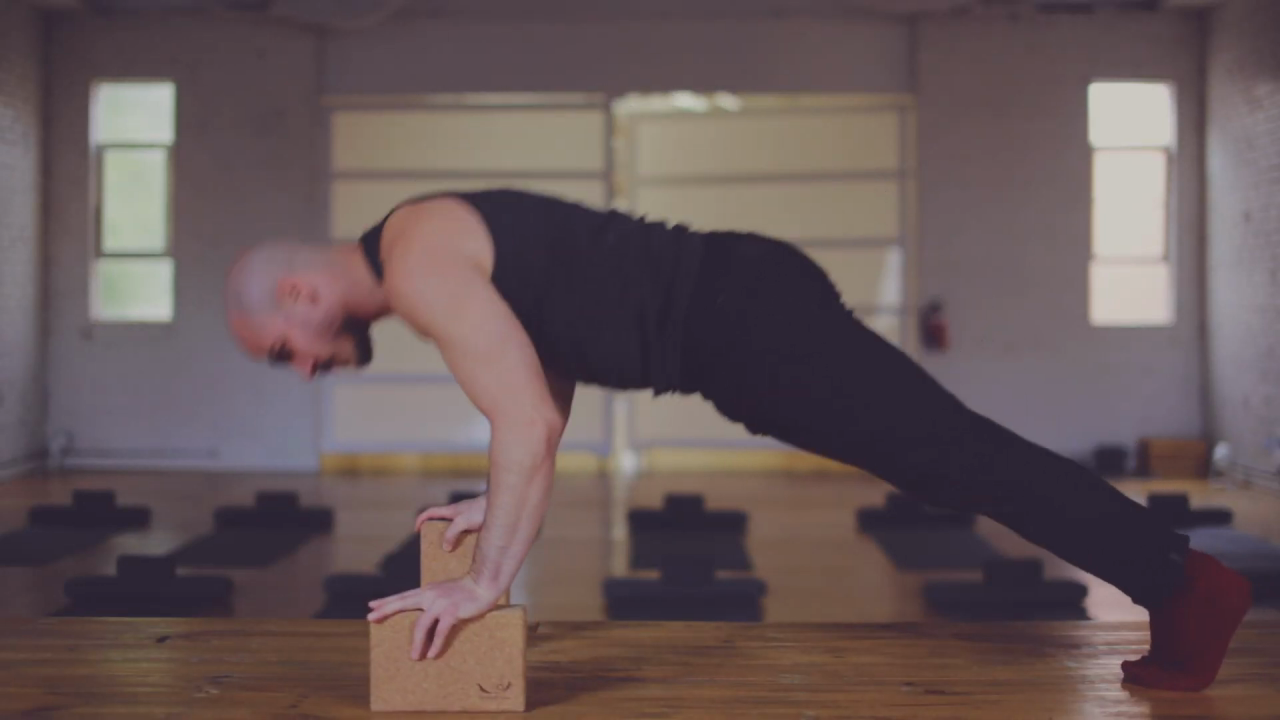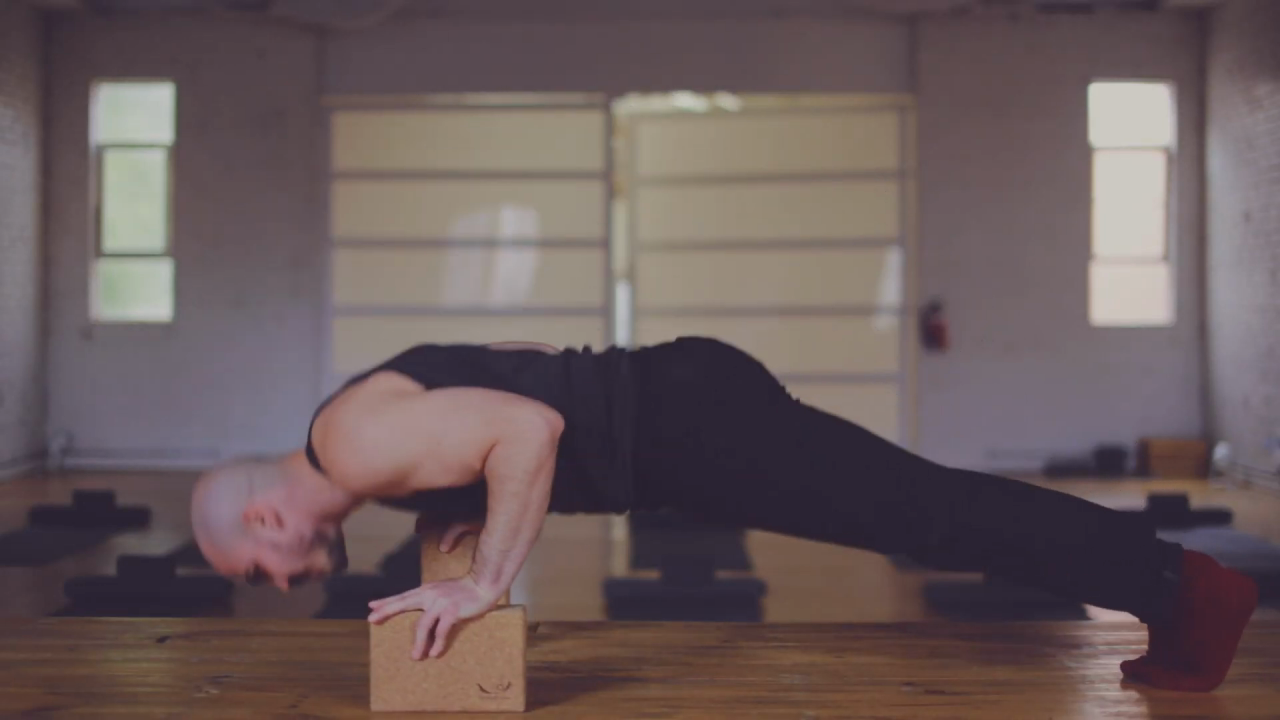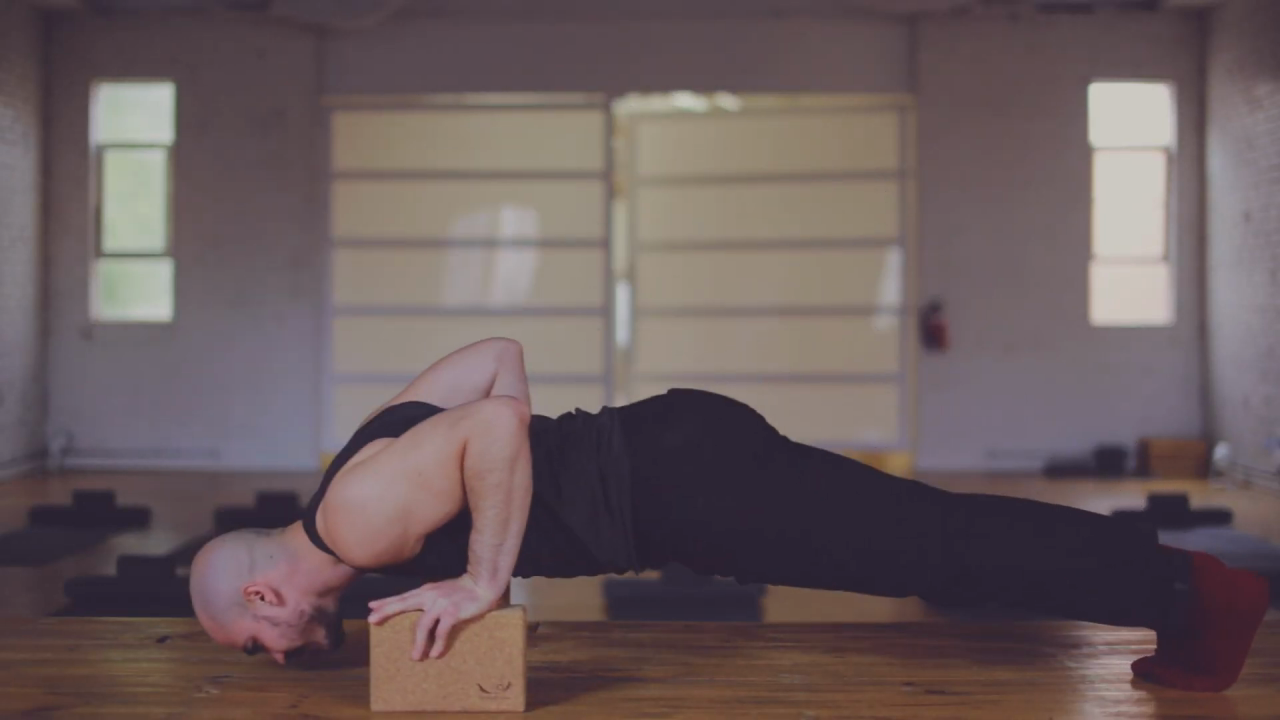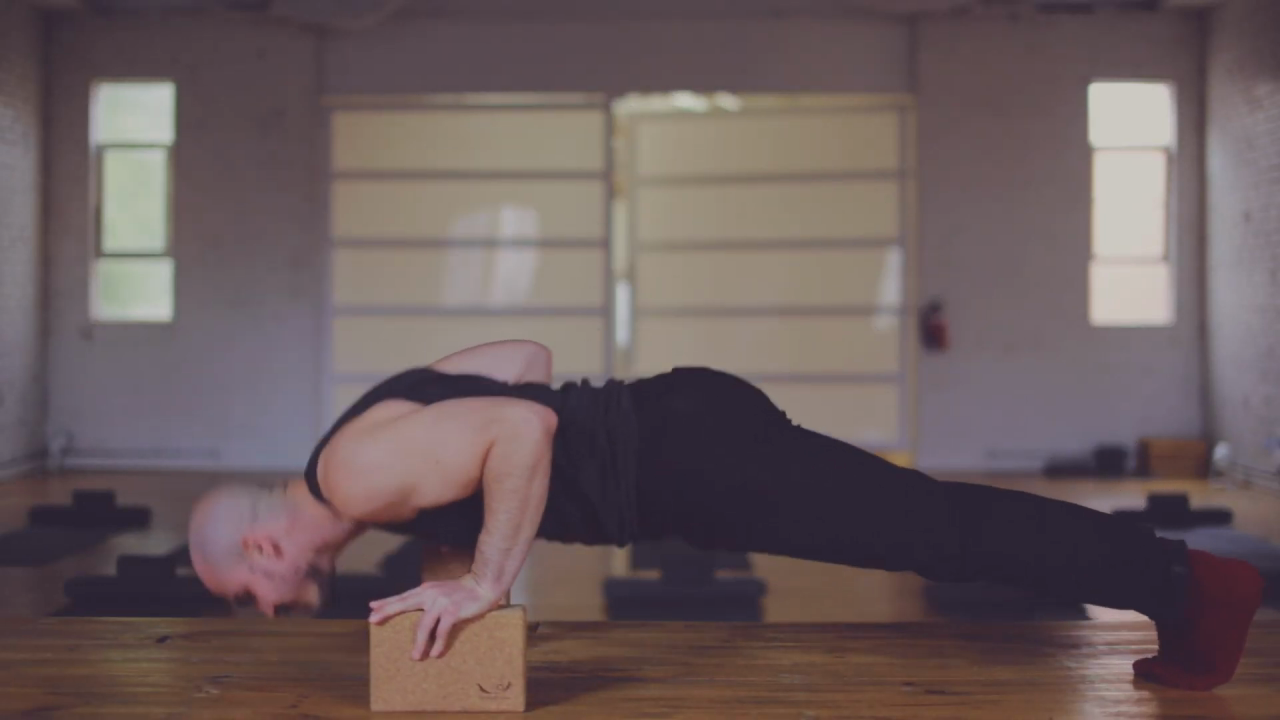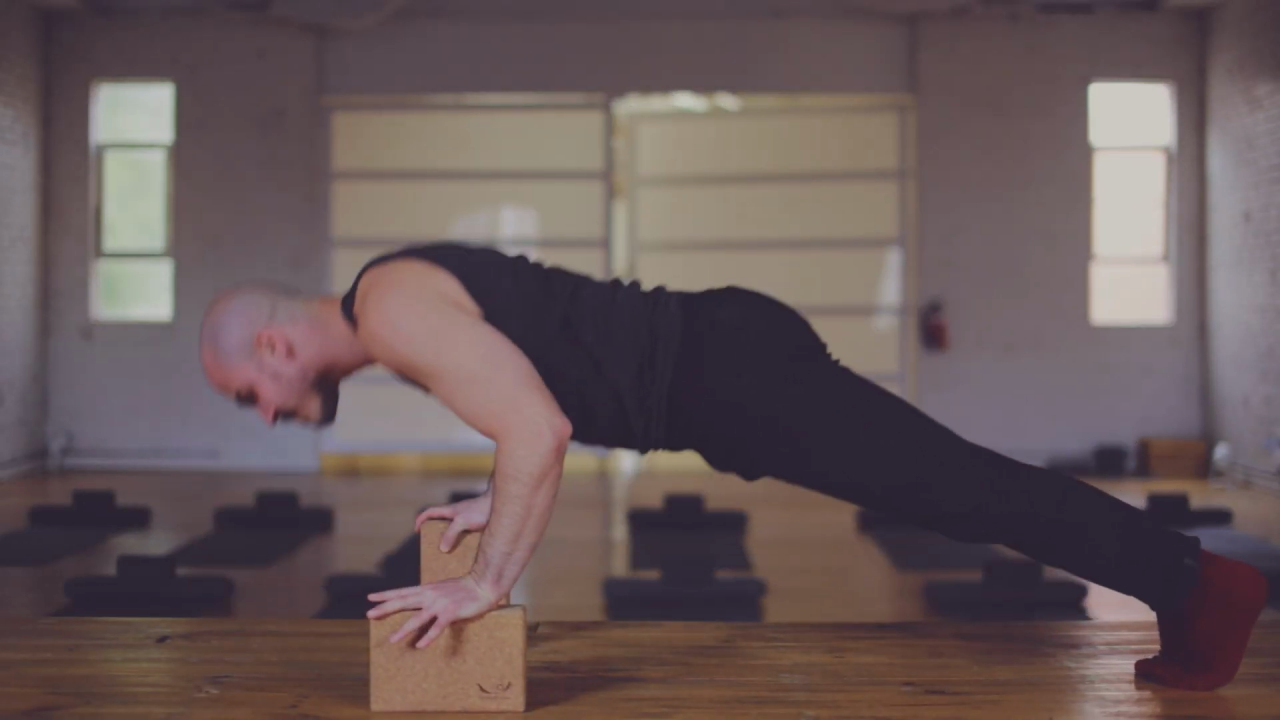
dt=0.3s
person 1, frame 1
left shoulder: (417, 262)
right shoulder: (427, 251)
left elbow: (527, 422)
right elbow: (547, 387)
left wrist: (486, 581)
right wrist: (496, 505)
left hip: (742, 321)
right hip: (733, 312)
left knee: (959, 459)
right knee: (951, 460)
left ankle: (1188, 591)
right ankle: (1172, 586)
person 1, frame 2
left shoulder: (352, 442)
right shoulder: (372, 420)
left elbow: (533, 426)
right elbow: (535, 364)
left wrist: (485, 581)
right wrist: (495, 514)
left hip: (691, 428)
right hip: (684, 403)
left knee: (941, 517)
right knee: (936, 510)
left ankle: (1186, 589)
right ankle: (1168, 584)
person 1, frame 3
left shoulder: (356, 520)
right shoulder: (371, 468)
left elbow: (496, 424)
right elbow: (498, 352)
left wrist: (480, 580)
left hip: (685, 489)
right hip: (677, 446)
left knee: (942, 550)
right knee: (941, 535)
left ankle: (1192, 595)
right ankle: (1177, 588)
person 1, frame 4
left shoulder: (362, 471)
right shoulder: (377, 428)
left elbow: (528, 432)
right elbow: (531, 365)
left wrist: (485, 579)
left hip: (694, 458)
right hip: (688, 432)
left knee: (948, 533)
right knee: (942, 523)
left ankle: (1192, 587)
right ankle: (1177, 584)
person 1, frame 5
left shoulder: (393, 312)
right shoulder: (401, 293)
left elbow: (540, 429)
left wrist: (486, 580)
right wrist: (507, 502)
left hip: (725, 374)
right hip: (716, 355)
left knee: (966, 493)
right knee: (961, 486)
left ankle: (1196, 586)
right ankle: (1183, 583)
